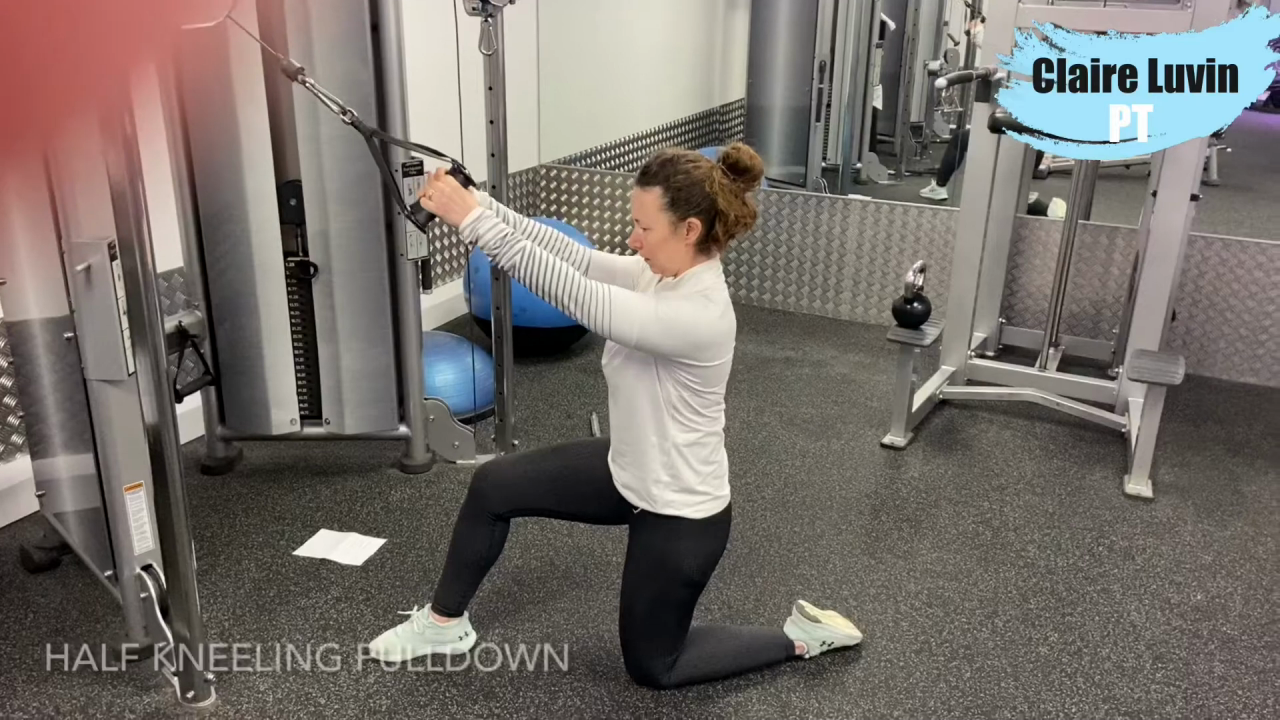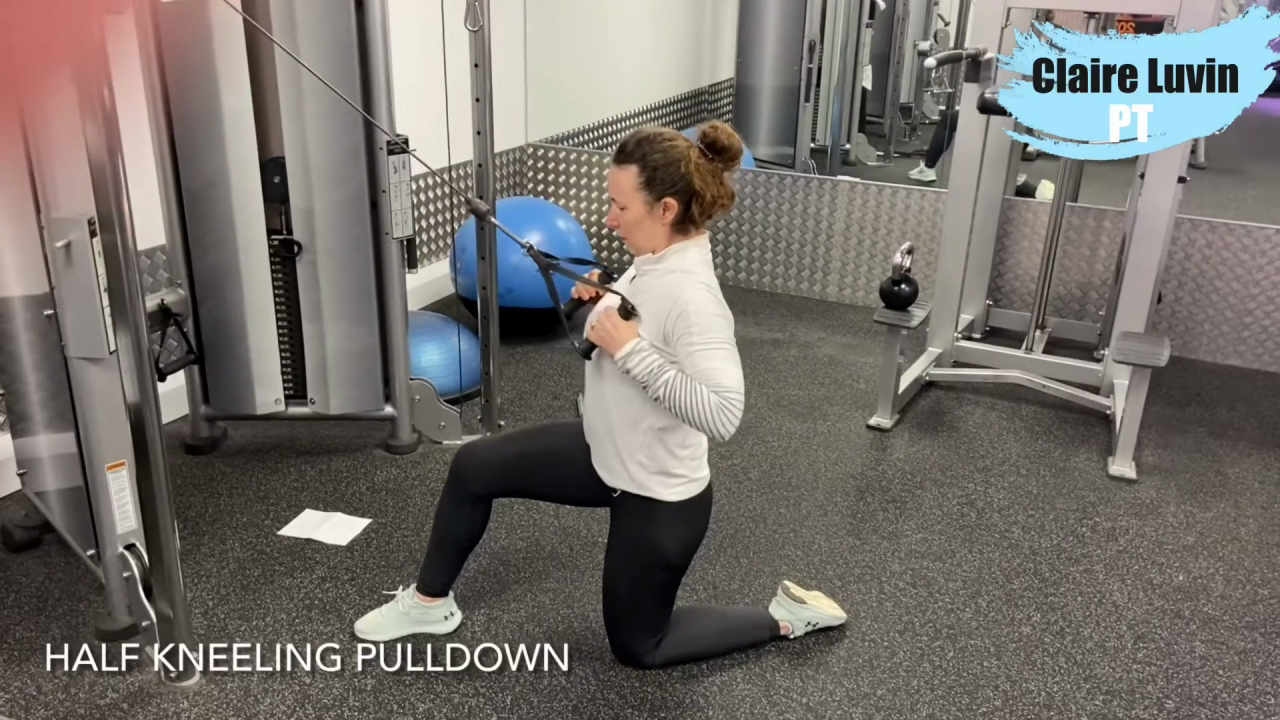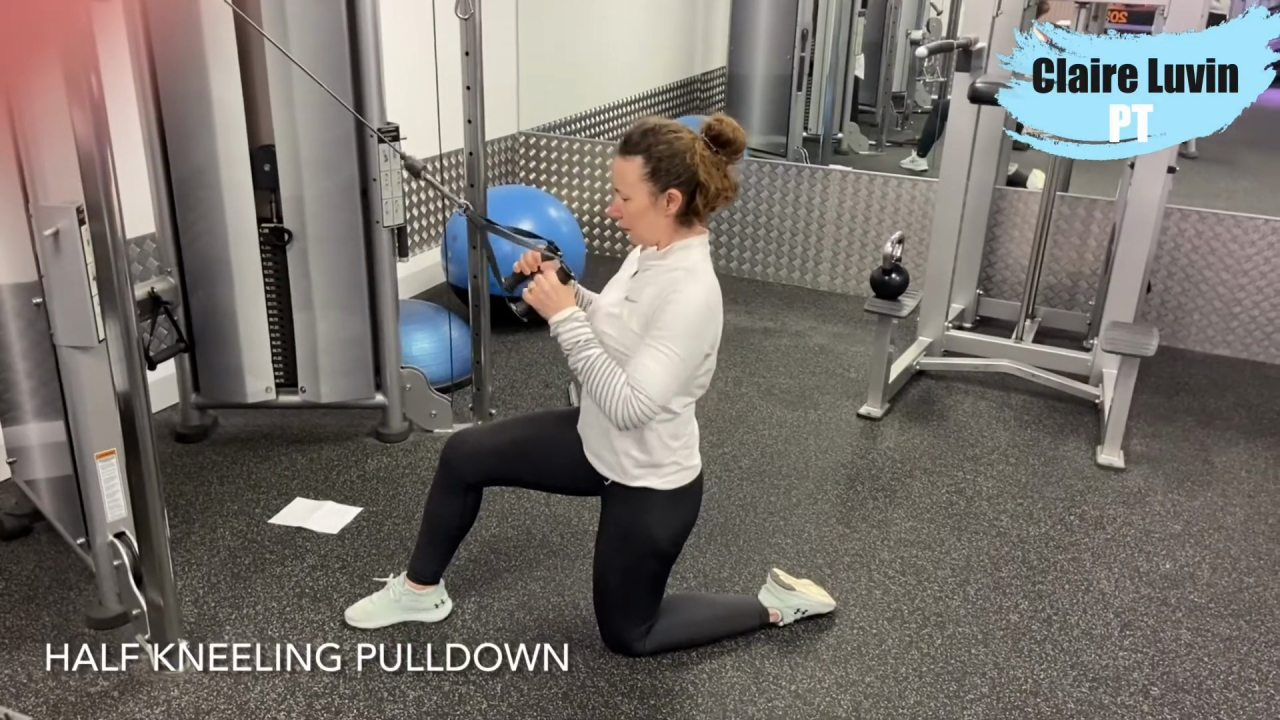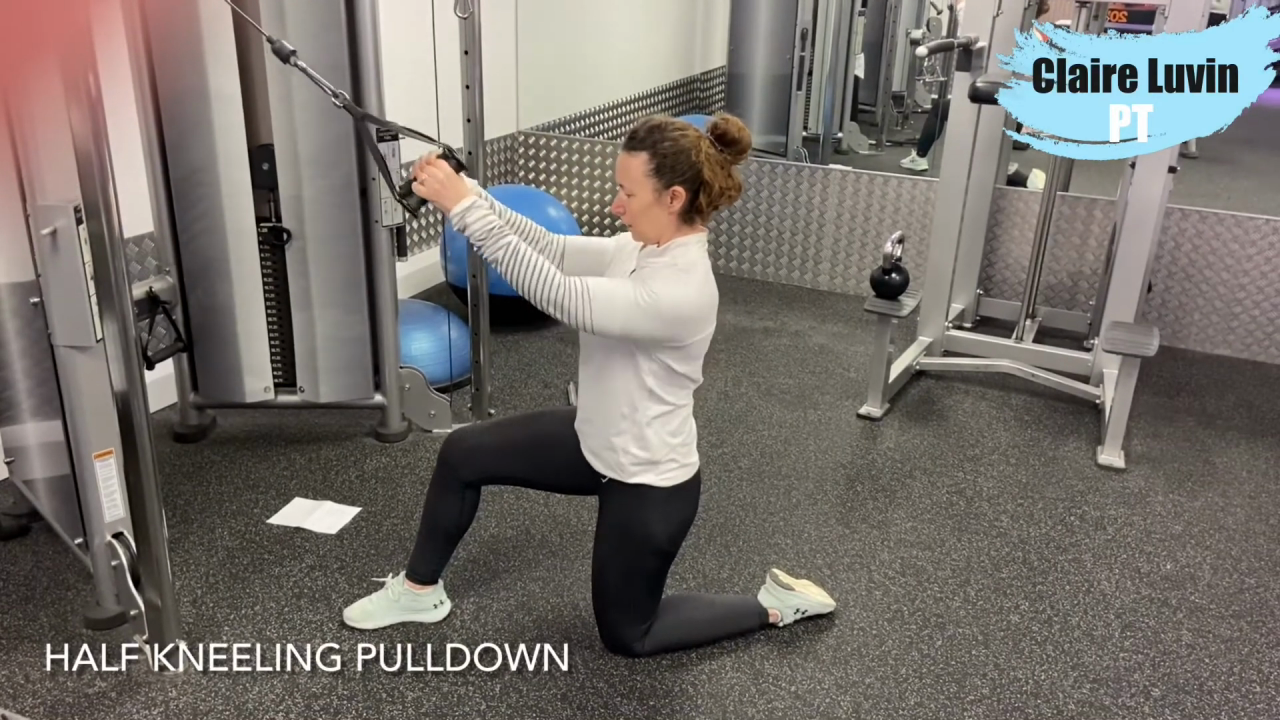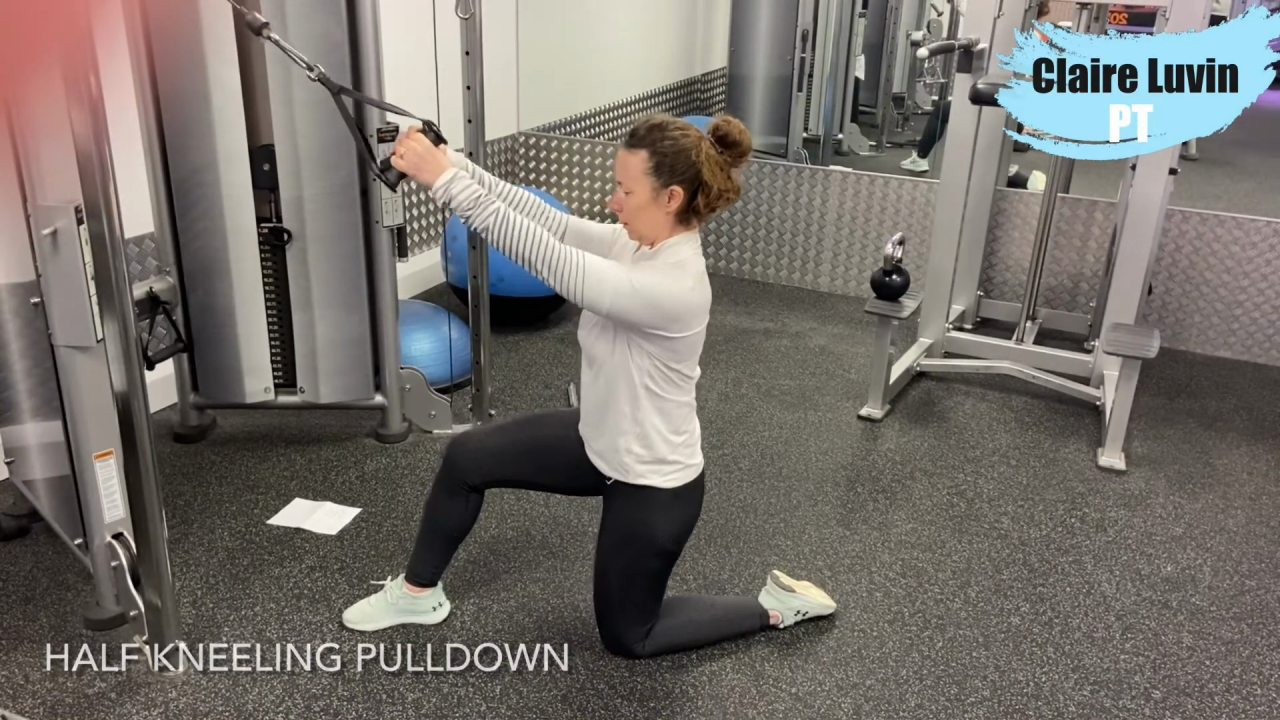
dt=1s
person 1, frame 1
left shoulder: (699, 314)
right shoulder: (667, 271)
left elbow: (576, 299)
right elbow: (573, 260)
left wrist: (476, 222)
right wrist: (479, 204)
left hip: (680, 512)
right hip: (631, 469)
left knee: (652, 665)
right knee: (493, 486)
left ankle: (805, 637)
right ankle: (444, 623)
person 1, frame 2
left shoulder: (691, 294)
right shoulder: (659, 259)
left elbow: (721, 415)
left wrist: (630, 350)
right wrist: (605, 299)
left hip: (660, 495)
right hip: (607, 452)
left knee: (636, 645)
right knee: (474, 467)
left ankle: (787, 616)
right ankle: (430, 603)
person 1, frame 3
left shoulder: (690, 294)
right shoulder: (652, 254)
left elbow: (625, 404)
left wrist: (562, 315)
right wrist: (564, 291)
left hip: (651, 483)
right hip: (599, 443)
left knee: (627, 632)
right knee: (464, 455)
left ankle: (776, 603)
right ankle: (420, 590)
person 1, frame 4
left shoulder: (682, 291)
right shoulder: (647, 246)
left elbow: (558, 294)
right elbow: (553, 250)
left wrist: (464, 209)
right wrist: (467, 193)
left hip: (650, 482)
right hip: (598, 440)
left knee: (626, 633)
right knee: (463, 454)
left ankle: (776, 606)
right ankle: (419, 590)
person 1, frame 5
left shoulder: (673, 286)
right shoulder: (646, 242)
left elbow: (551, 265)
right elbow: (549, 223)
left wrist: (448, 182)
right wrist: (449, 165)
left hip: (653, 482)
right hip: (602, 439)
left knee: (626, 635)
right knee: (466, 457)
left ankle: (777, 608)
right ankle: (418, 593)
